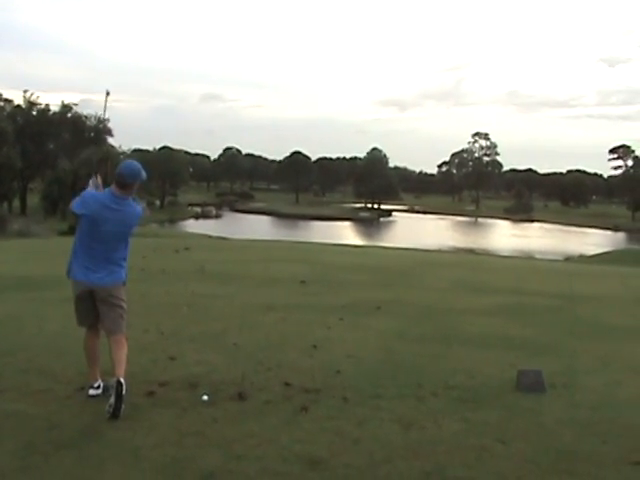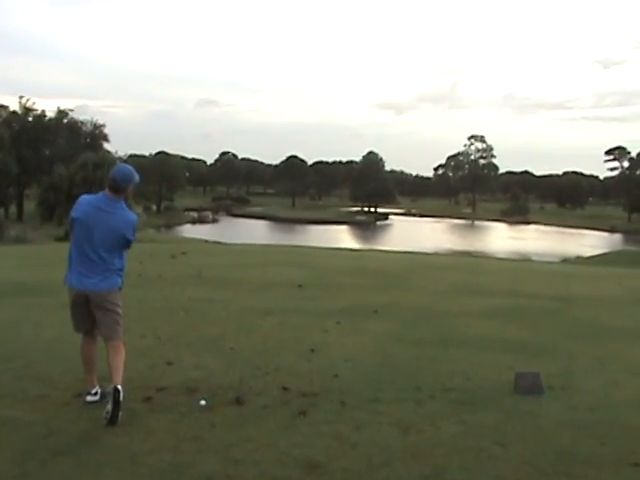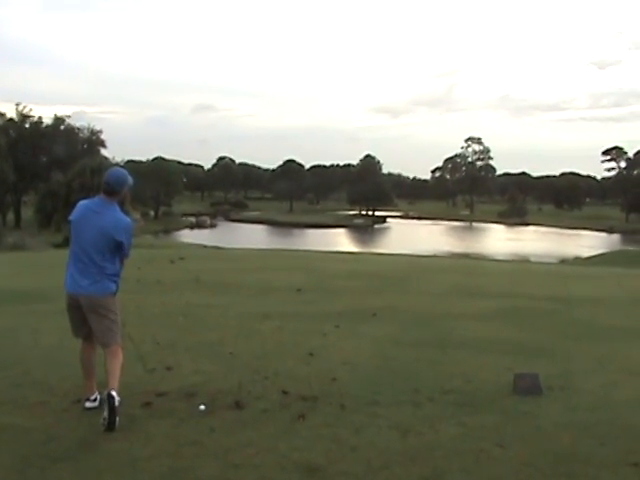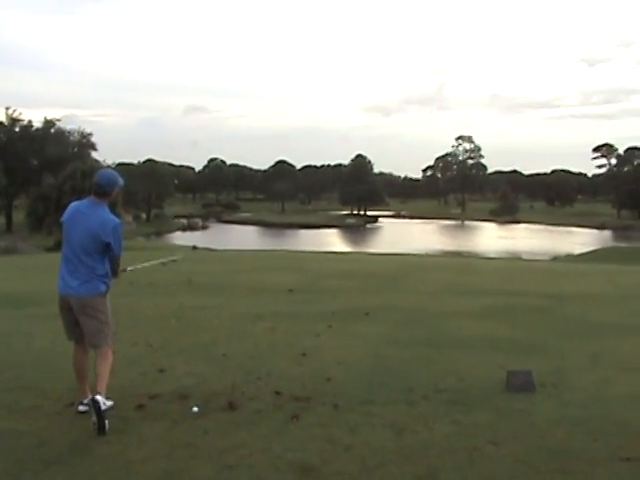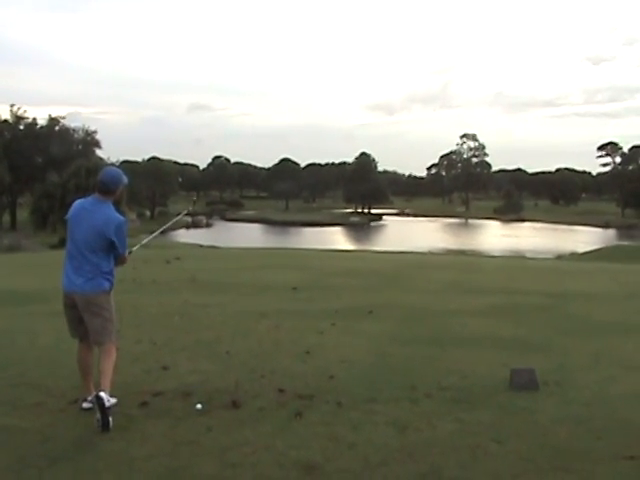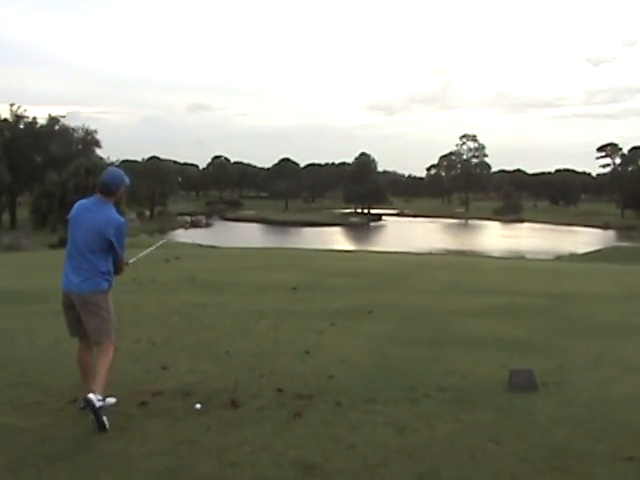
dt=0.3s
person 1, frame 1
left shoulder: (90, 200)
right shoulder: (135, 212)
left elbow: (74, 207)
left wrist: (92, 188)
right wrist: (102, 189)
left hip: (82, 277)
right hip: (111, 281)
left knee: (91, 329)
right knee: (117, 335)
left ankle: (94, 382)
right ankle: (119, 380)
person 1, frame 2
left shoulder: (82, 203)
right shoulder: (129, 220)
left elbow: (73, 235)
left hip: (77, 283)
right hip: (106, 286)
left knee: (88, 335)
right knee: (115, 341)
left ankle: (92, 389)
right ankle: (117, 387)
person 1, frame 3
left shoulder: (80, 208)
right shoulder: (123, 223)
right elbow: (121, 260)
left hip: (74, 288)
right hip: (101, 291)
left knee: (88, 341)
right knee: (113, 346)
left ankle: (91, 395)
right ankle: (112, 392)
person 1, frame 4
left shoulder: (71, 210)
right shoulder: (111, 223)
right elbow: (114, 264)
right wrist: (114, 273)
left hip: (66, 290)
right hip: (92, 293)
left knee: (80, 344)
right knee: (104, 348)
left ankle: (84, 398)
right ankle: (99, 396)
person 1, frame 5
left shoulder: (76, 207)
right shoulder: (116, 220)
right elbow: (121, 259)
right wrist: (116, 258)
left hip: (71, 287)
right hip: (96, 289)
left knee: (84, 341)
right knee: (107, 345)
left ankle: (88, 395)
right ankle: (103, 393)
person 1, frame 6
left shoulder: (78, 207)
right shoulder: (116, 221)
right elbow: (118, 261)
right wrist: (117, 270)
left hip: (70, 286)
right hip: (94, 289)
left knee: (85, 341)
right knee: (105, 344)
left ankle: (91, 393)
right ankle: (95, 395)
